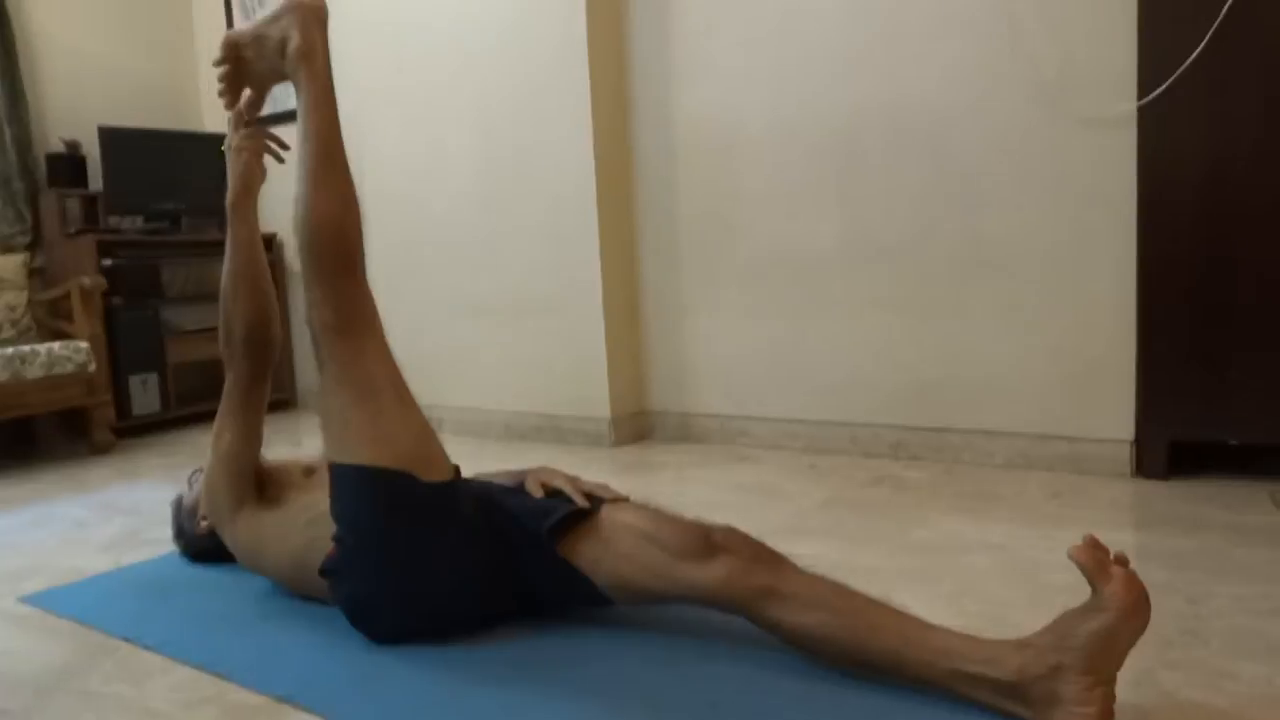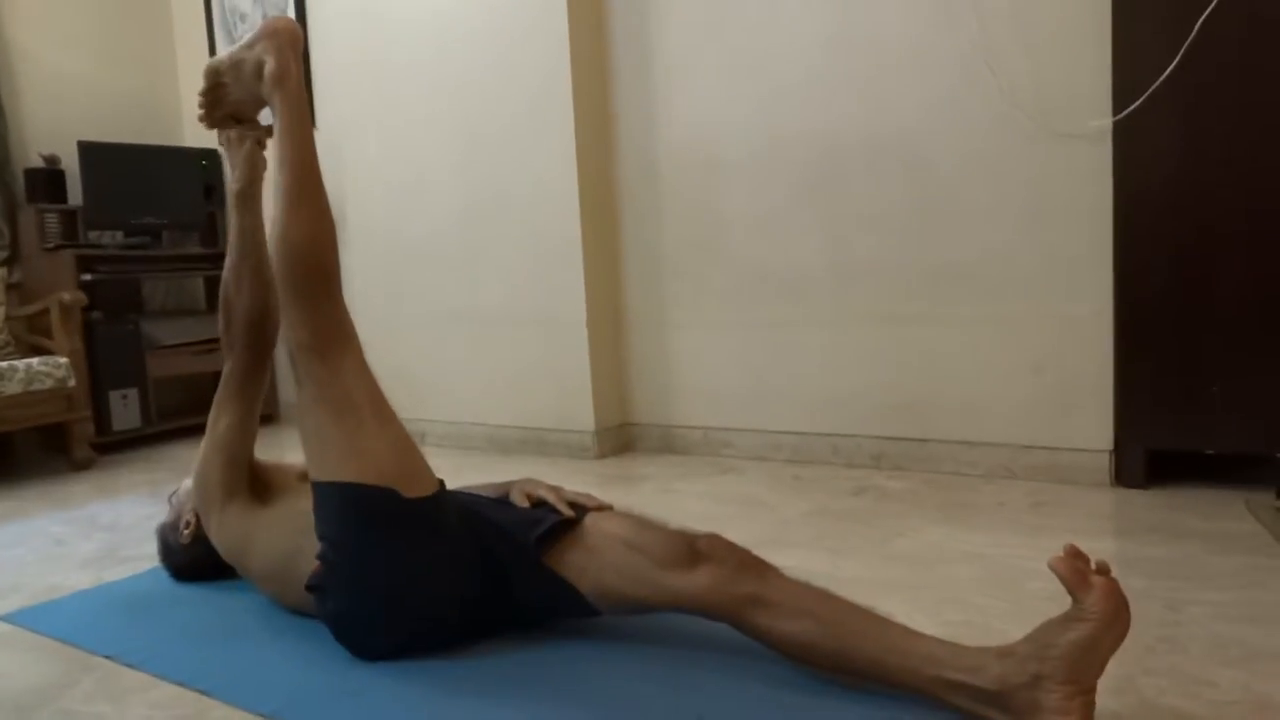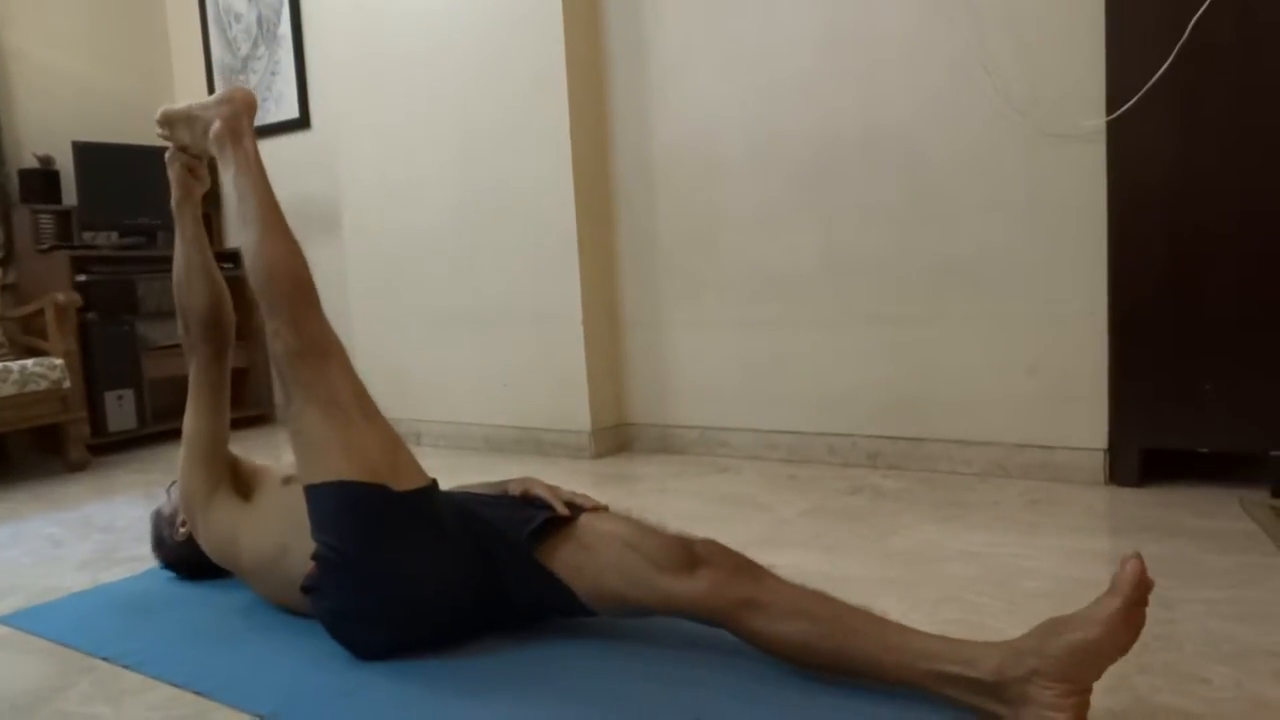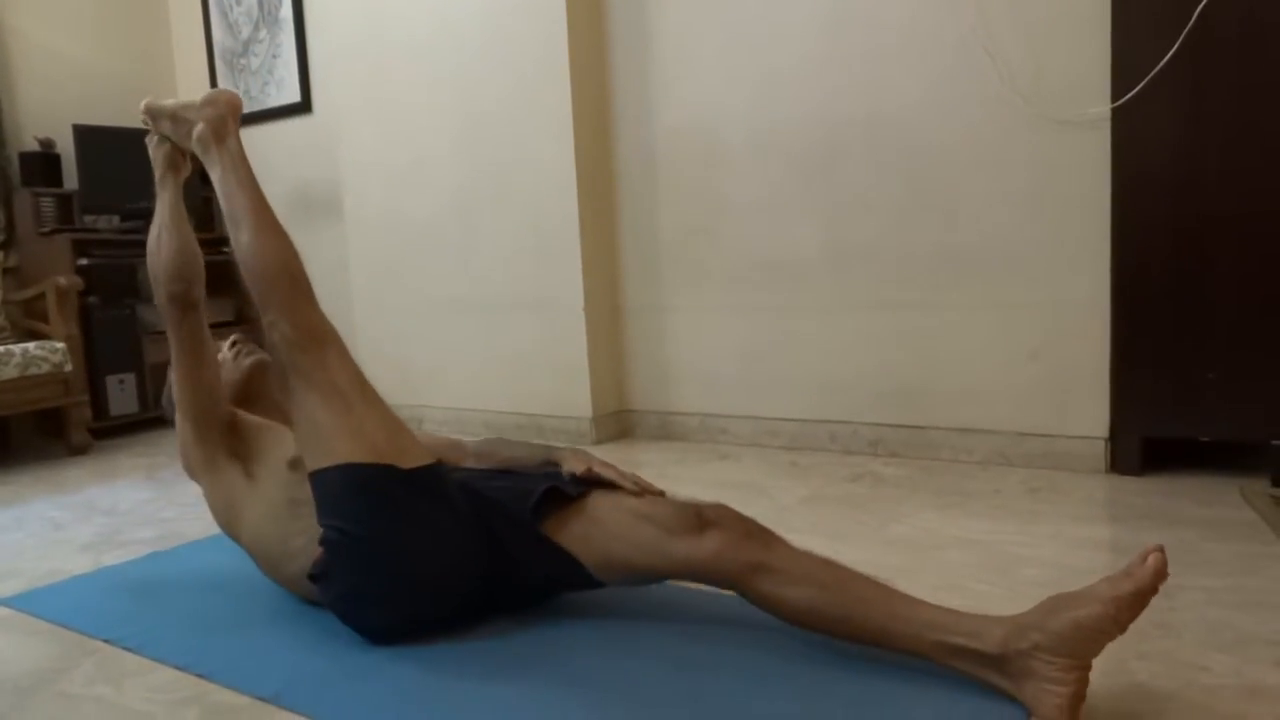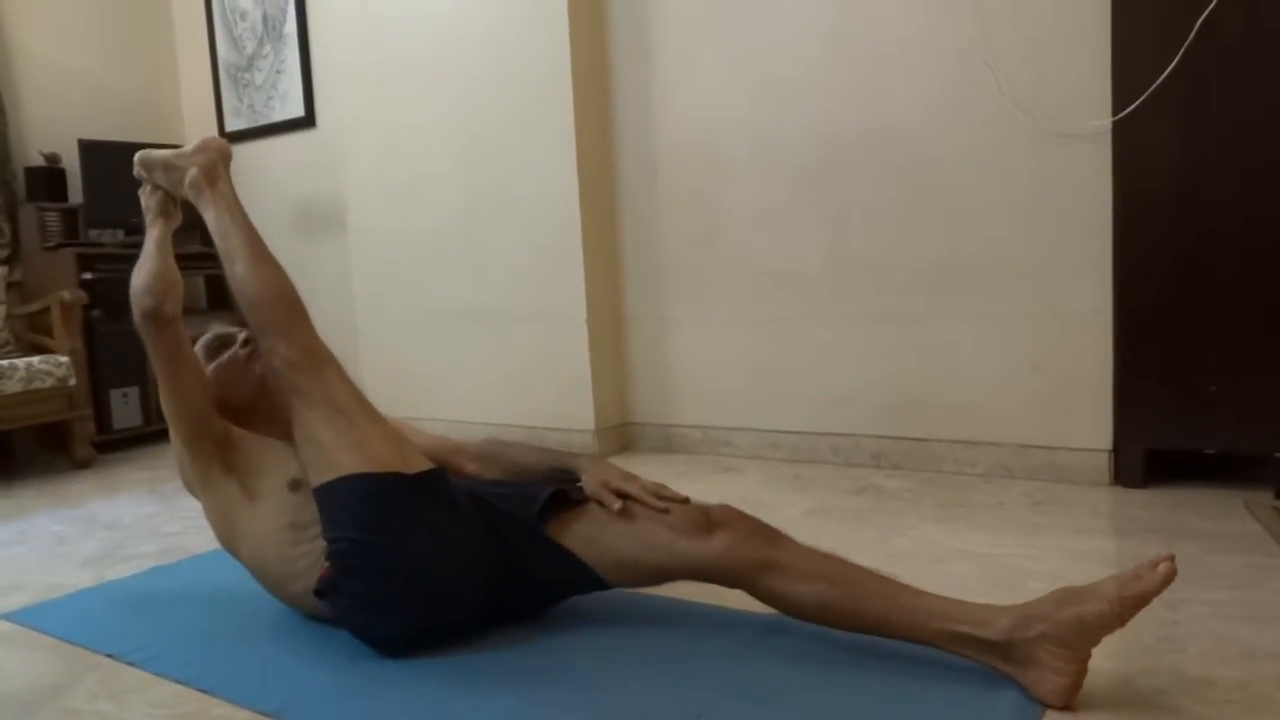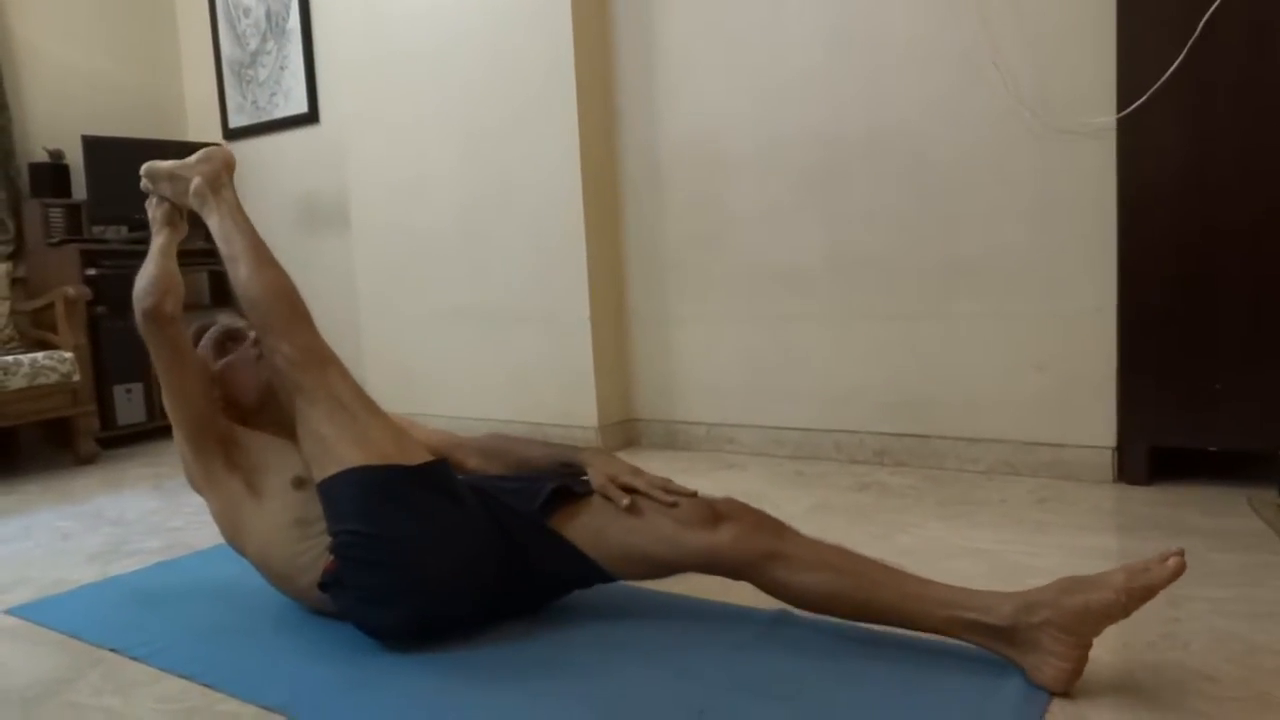
dt=0.7s
person 1, frame 1
left shoulder: (309, 482)
right shoulder: (230, 499)
right elbow: (250, 355)
left wrist: (525, 474)
right wrist: (240, 197)
left hip: (465, 548)
right hip: (398, 559)
left knee: (720, 555)
right knee: (337, 295)
person 1, frame 2
left shoulder: (302, 487)
right shoulder: (226, 501)
right elbow: (247, 347)
left wrist: (515, 486)
right wrist: (246, 182)
left hip: (450, 560)
right hip: (383, 574)
left knee: (704, 564)
right knee: (314, 318)
person 1, frame 3
left shoulder: (284, 489)
right shoulder: (209, 495)
left elbow: (419, 483)
right elbow: (207, 342)
left wrist: (514, 484)
right wrist: (188, 203)
left hip: (446, 560)
right hip: (378, 572)
left knee: (702, 568)
right knee: (298, 331)
person 1, frame 4
left shoulder: (323, 432)
right shoulder: (216, 444)
left elbow: (468, 453)
right elbow: (177, 296)
left wrist: (562, 459)
right wrist: (171, 175)
left hip: (463, 538)
right hip: (387, 561)
left knee: (711, 533)
right knee: (298, 318)
person 1, frame 5
left shoulder: (339, 439)
right shoulder: (214, 457)
left elbow: (475, 456)
right elbow: (155, 316)
left wrist: (579, 465)
right wrist: (165, 215)
left hip: (469, 547)
right hip: (393, 576)
left knee: (715, 534)
right knee: (301, 345)
left ankle: (1010, 635)
person 1, frame 6
left shoulder: (341, 431)
right shoulder: (216, 456)
left elbow: (476, 449)
right elbow: (156, 314)
left wrist: (585, 459)
right wrist: (175, 220)
left hip: (471, 541)
right hip: (396, 571)
left knee: (721, 527)
right knee: (303, 343)
left ankle: (1015, 622)
